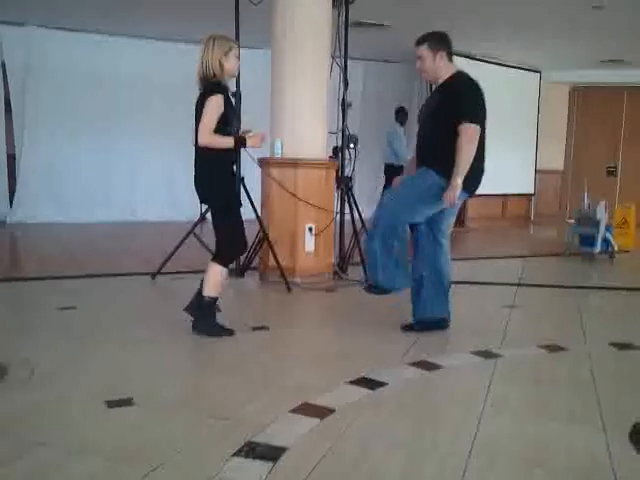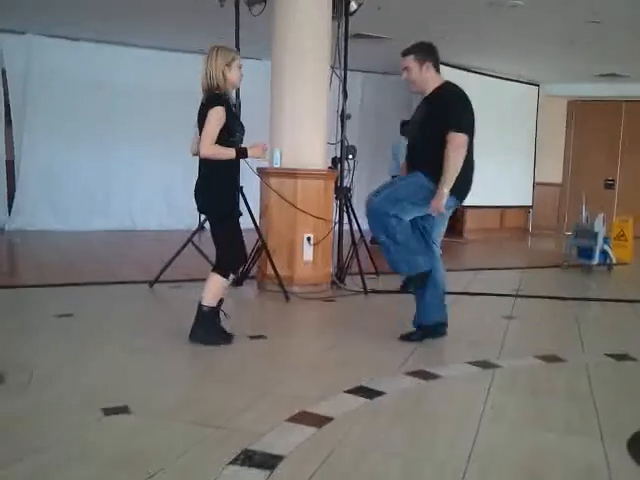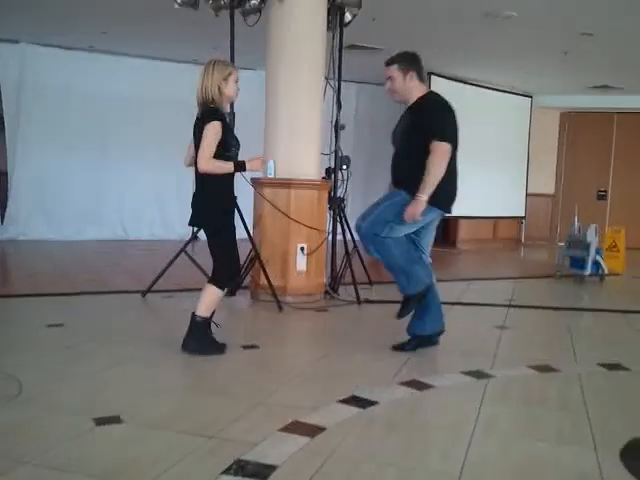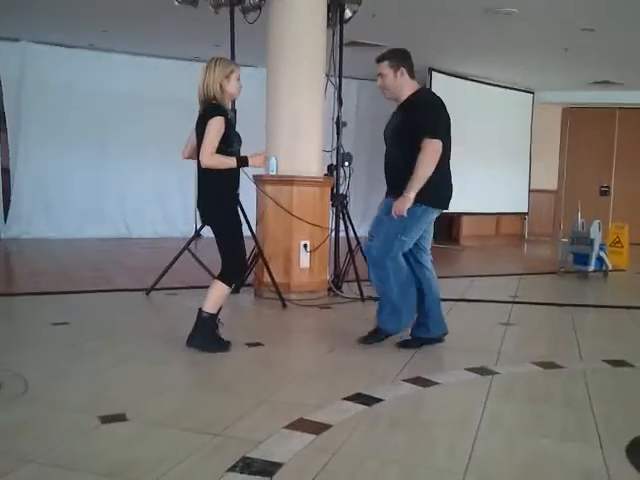
dt=0.1s
person 1, frame 1
left shoulder: (464, 89)
right shoulder: (440, 92)
left elbow: (470, 135)
left wrist: (456, 181)
right wrist: (409, 171)
left hip: (447, 179)
right hip: (434, 174)
left knee: (389, 210)
right knee: (430, 243)
left ankle: (390, 277)
right ankle: (433, 312)
person 1, frame 2
left shoulder: (452, 98)
right shoulder: (428, 102)
left elbow: (457, 145)
left wrist: (444, 190)
right wrist: (401, 184)
left hip: (438, 186)
right hip: (425, 182)
left knee: (378, 206)
right knee: (426, 251)
left ankle: (415, 267)
right ankle: (432, 320)
person 1, frame 3
left shoulder: (435, 108)
right shoulder: (412, 112)
left elbow: (440, 154)
left wrist: (420, 198)
right wrist: (395, 197)
left hip: (425, 198)
right hip: (412, 195)
left knee: (370, 228)
right knee: (417, 263)
left ankle: (414, 283)
right ankle: (427, 329)
person 1, frame 4
left shoulder: (427, 104)
right shoulder: (404, 108)
left elbow: (432, 151)
left wrist: (407, 194)
right wrist: (398, 195)
left hip: (420, 197)
right hip: (408, 197)
left knee: (379, 250)
right knee: (415, 260)
left ankle: (394, 319)
right ankle: (429, 329)
person 2, frame 1
left shoulder: (211, 91)
right shoulder: (217, 92)
left elbow: (209, 134)
right elbow: (204, 138)
left wrist: (237, 136)
right wrist: (243, 142)
left hip: (216, 179)
right hip: (216, 180)
left knee: (233, 243)
right knee: (229, 246)
left ankle: (201, 303)
right ankle: (205, 316)
person 2, frame 2
left shoulder: (212, 102)
right shoulder: (219, 103)
left elbow: (196, 148)
right elbow: (206, 149)
left wrist: (235, 149)
right wrist: (245, 152)
left hip: (218, 190)
right hip: (217, 192)
left knee: (234, 256)
right knee: (229, 258)
left ankle: (208, 318)
right ankle: (203, 325)
person 2, frame 3
left shoulder: (207, 116)
right shoulder: (214, 118)
left elbow: (190, 160)
right elbow: (204, 164)
left wrist: (233, 163)
right wrist: (243, 165)
left hip: (214, 204)
right hip: (214, 206)
left knee: (227, 268)
right knee: (225, 270)
left ankle: (201, 330)
right ankle: (195, 335)
person 2, frame 4
left shoulder: (210, 113)
right shoulder: (218, 114)
left elbow: (189, 153)
right elbow: (207, 158)
right wrist: (246, 160)
left hip: (217, 199)
right hip: (219, 201)
left knee: (233, 265)
right knee: (234, 268)
left ankle: (206, 328)
right ankle: (201, 332)
